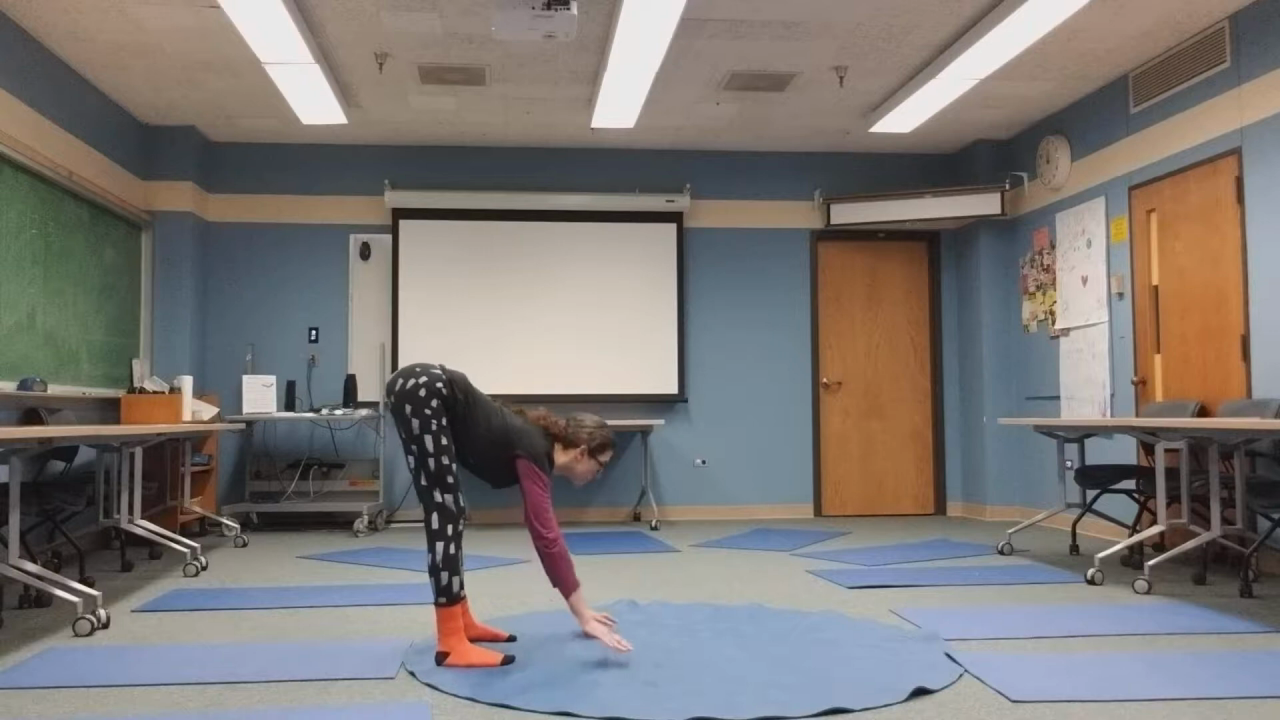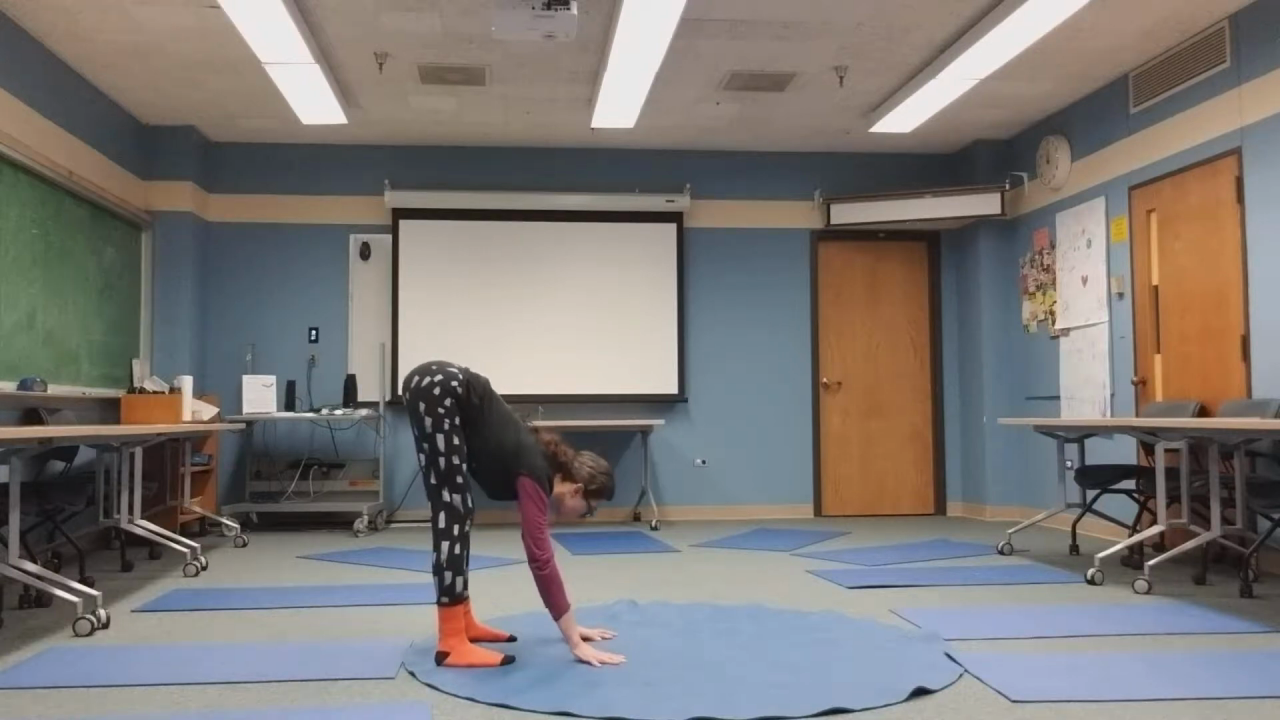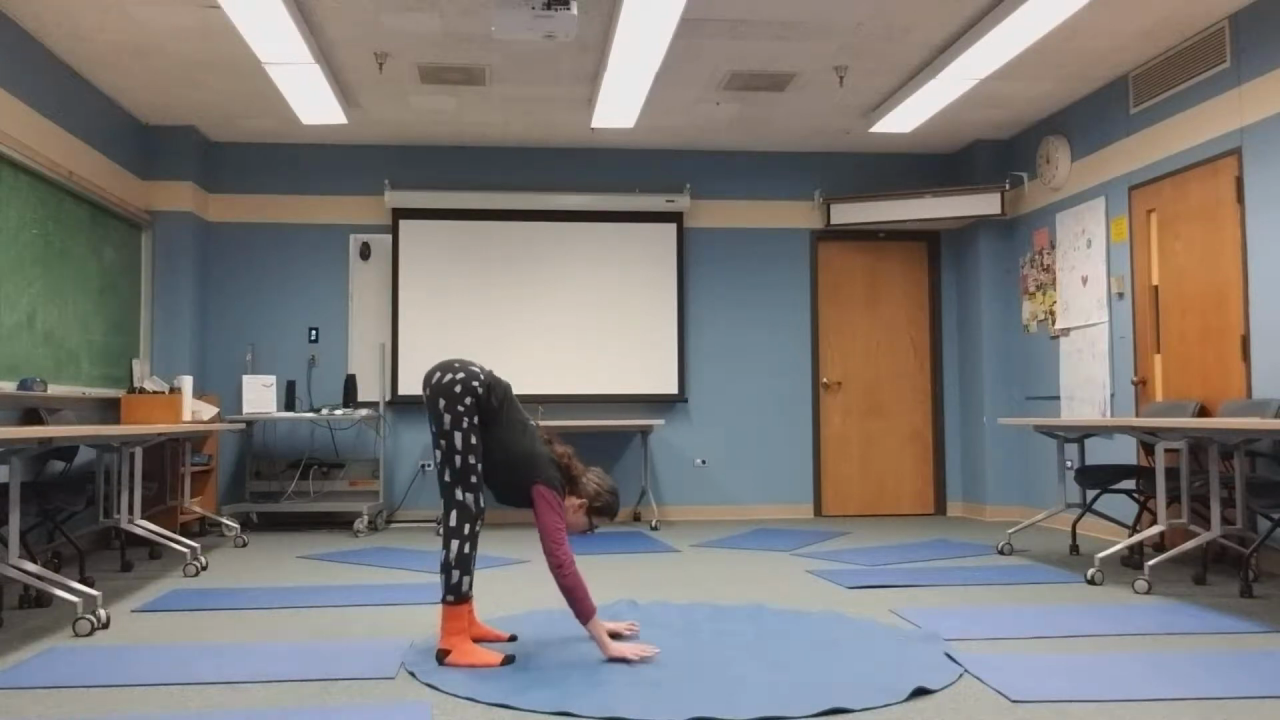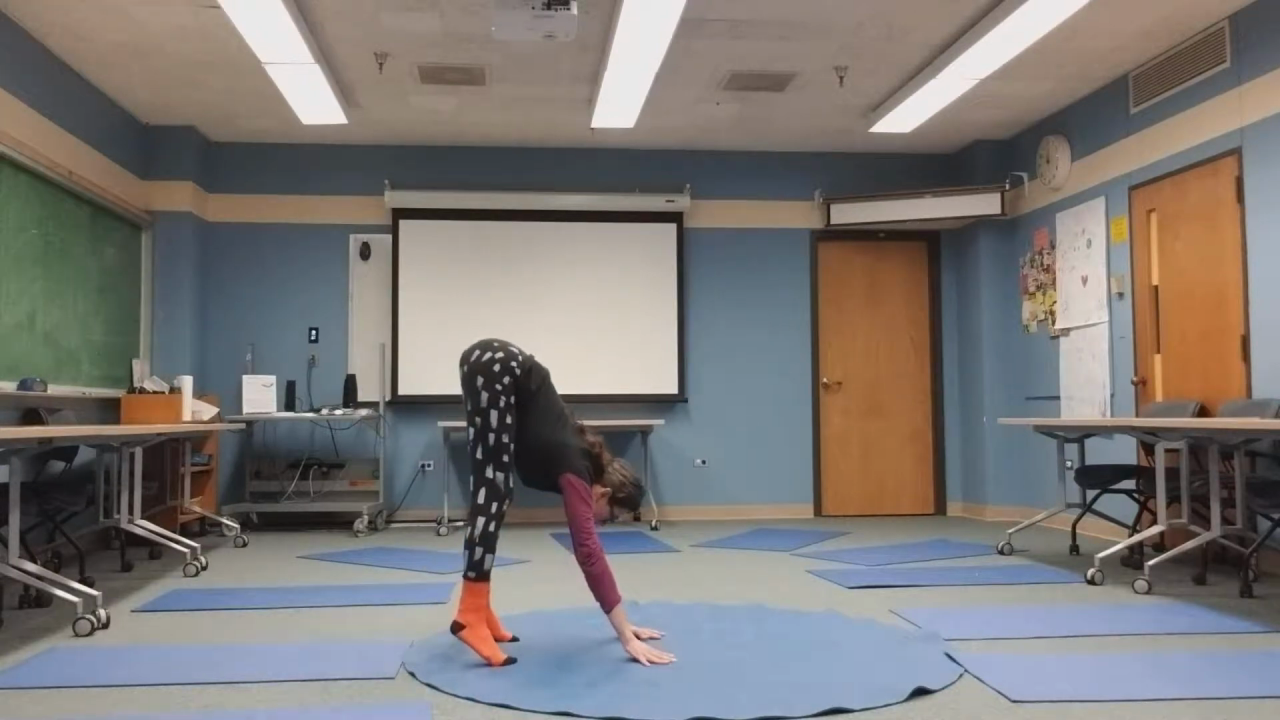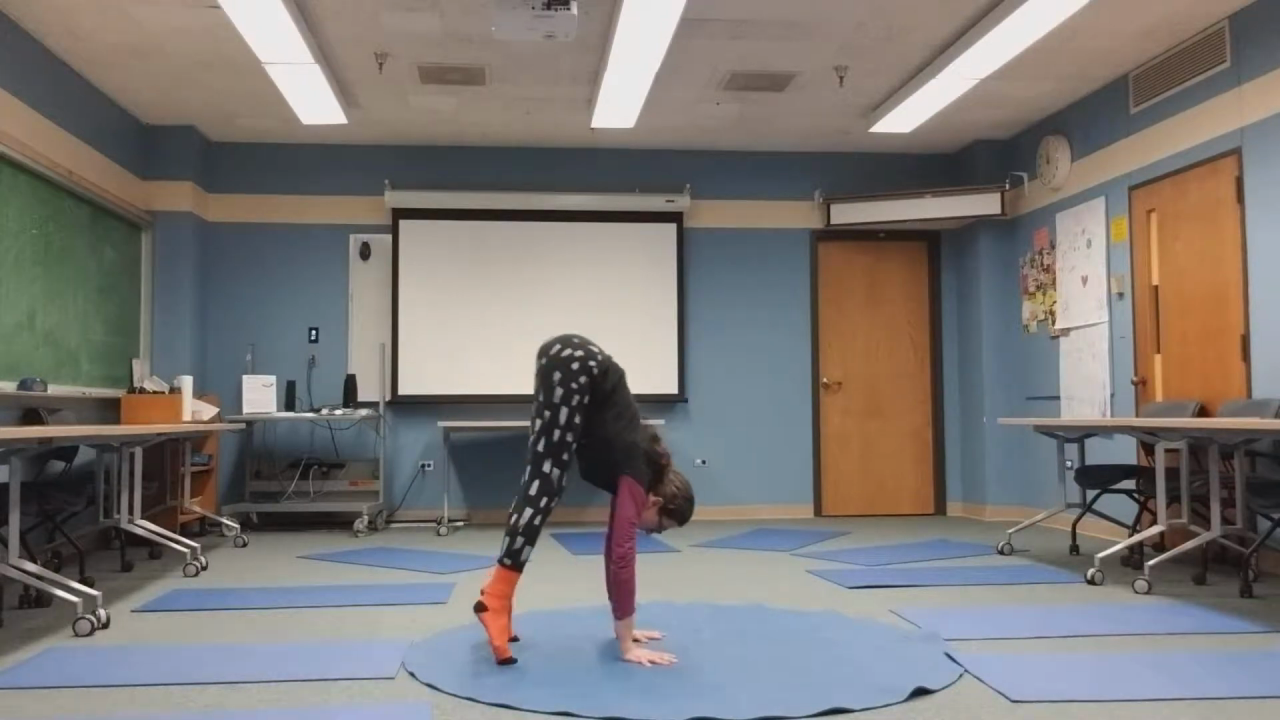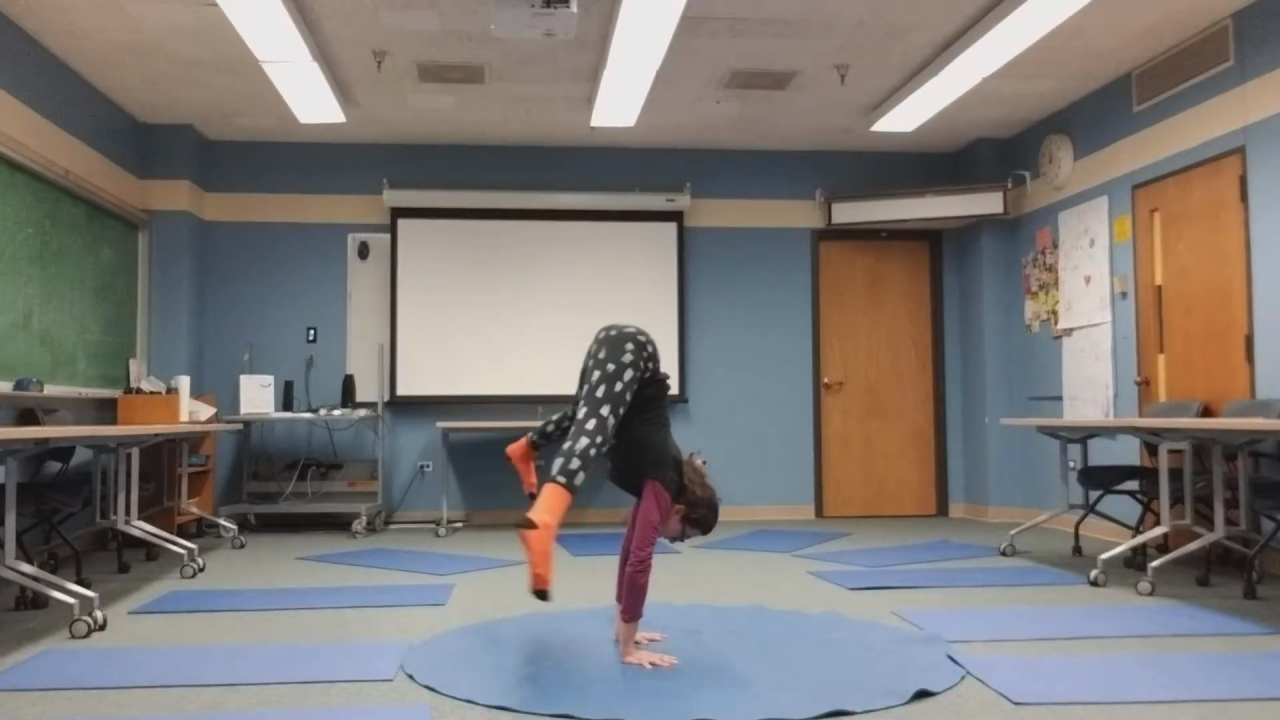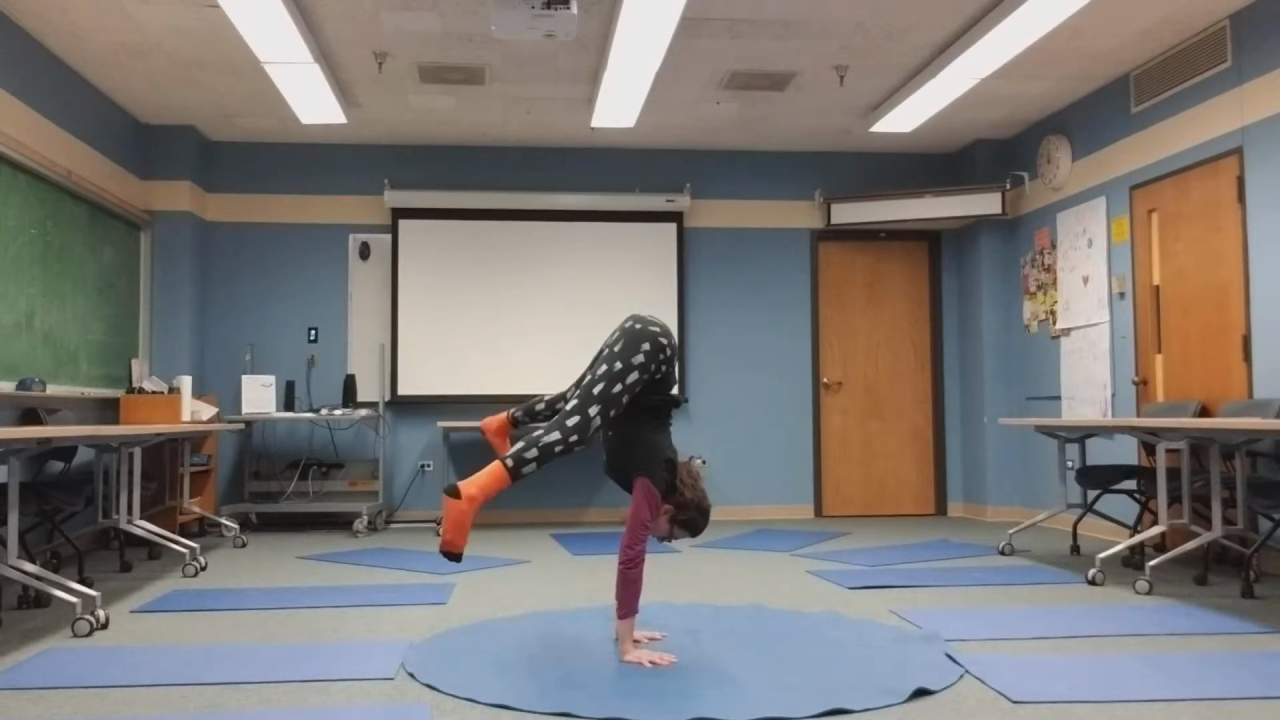
dt=0.5s
person 1, frame 1
left shoulder: (537, 447)
right shoulder: (534, 454)
left elbow: (546, 536)
right elbow: (547, 538)
left wrist: (581, 610)
right wrist: (584, 616)
left hip: (427, 394)
right hip: (421, 392)
left knee: (448, 513)
right knee: (445, 514)
left ankle: (461, 621)
right ankle: (451, 643)
person 1, frame 2
left shoulder: (543, 467)
right shoulder: (535, 474)
left elbow: (540, 556)
right elbow: (541, 559)
left wrist: (572, 629)
right wrist: (575, 643)
left hip: (444, 390)
right hip: (436, 389)
left knee: (457, 512)
right knee: (452, 513)
left ankle: (463, 621)
right ankle: (452, 643)
person 1, frame 3
left shoulder: (553, 475)
right shoulder: (546, 483)
left elbow: (560, 560)
right elbow: (561, 563)
left wrist: (598, 625)
right wrist: (604, 642)
left hip: (463, 388)
right hip: (458, 388)
left knee: (465, 511)
right knee: (465, 513)
left ankle: (463, 620)
right ankle: (454, 640)
person 1, frame 4
left shoulder: (579, 465)
right shoulder: (576, 472)
left elbow: (587, 550)
right elbow: (589, 552)
left wrist: (625, 626)
right wrist: (626, 639)
left hip: (501, 369)
right hip: (494, 367)
left knee: (493, 492)
right knee: (493, 492)
left ankle: (479, 612)
right ankle: (471, 615)
person 1, frame 5
left shoulder: (633, 473)
right shoulder: (637, 477)
left elbow: (616, 547)
right elbow: (622, 555)
left wrist: (624, 629)
right wrist: (626, 644)
left hip: (573, 362)
left knee: (541, 477)
right knee: (543, 483)
left ankle: (498, 591)
right ankle: (497, 601)
person 1, frame 6
left shoulder: (654, 481)
right shoulder: (663, 485)
left elbow: (631, 550)
right elbow: (639, 560)
left wrist: (623, 626)
right wrist: (627, 647)
left hip: (618, 350)
left knee: (582, 420)
left ankle: (525, 449)
right ankle: (543, 524)
person 1, frame 7
left shoulder: (659, 478)
right shoulder: (654, 482)
right elbow: (631, 557)
right wrist: (626, 645)
left knee: (576, 404)
left ankle: (505, 424)
right ankle: (471, 493)
